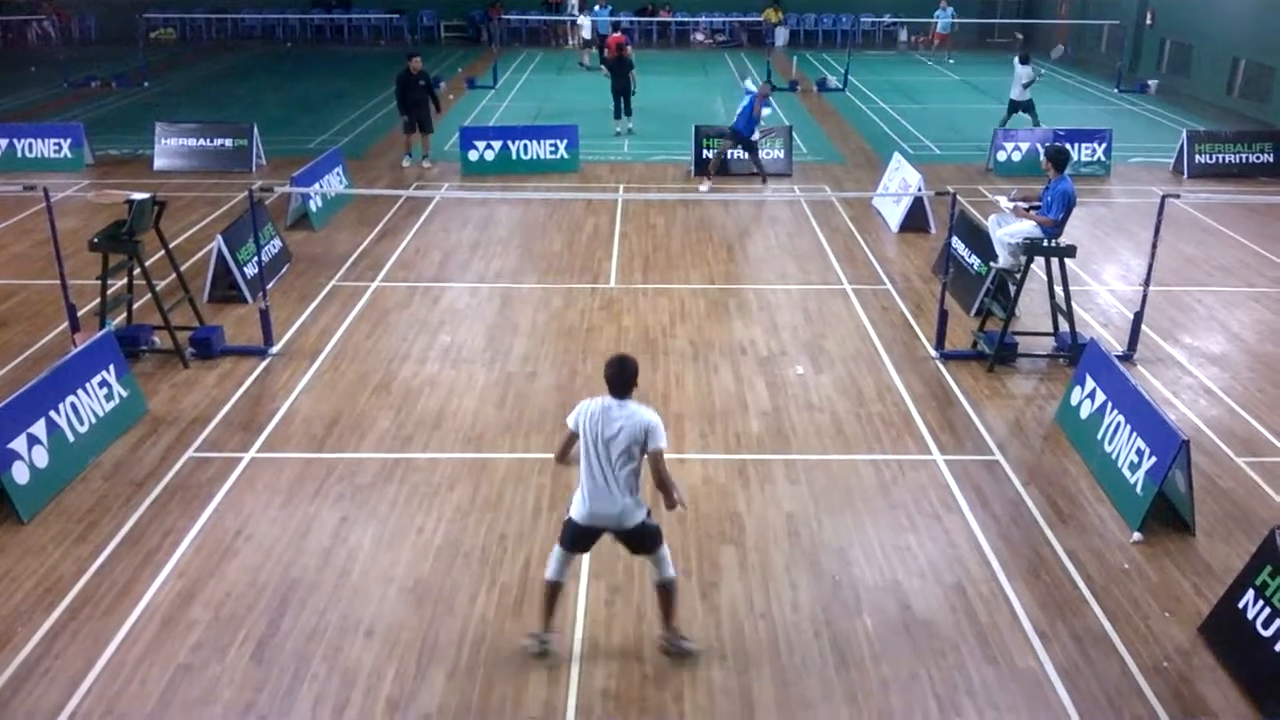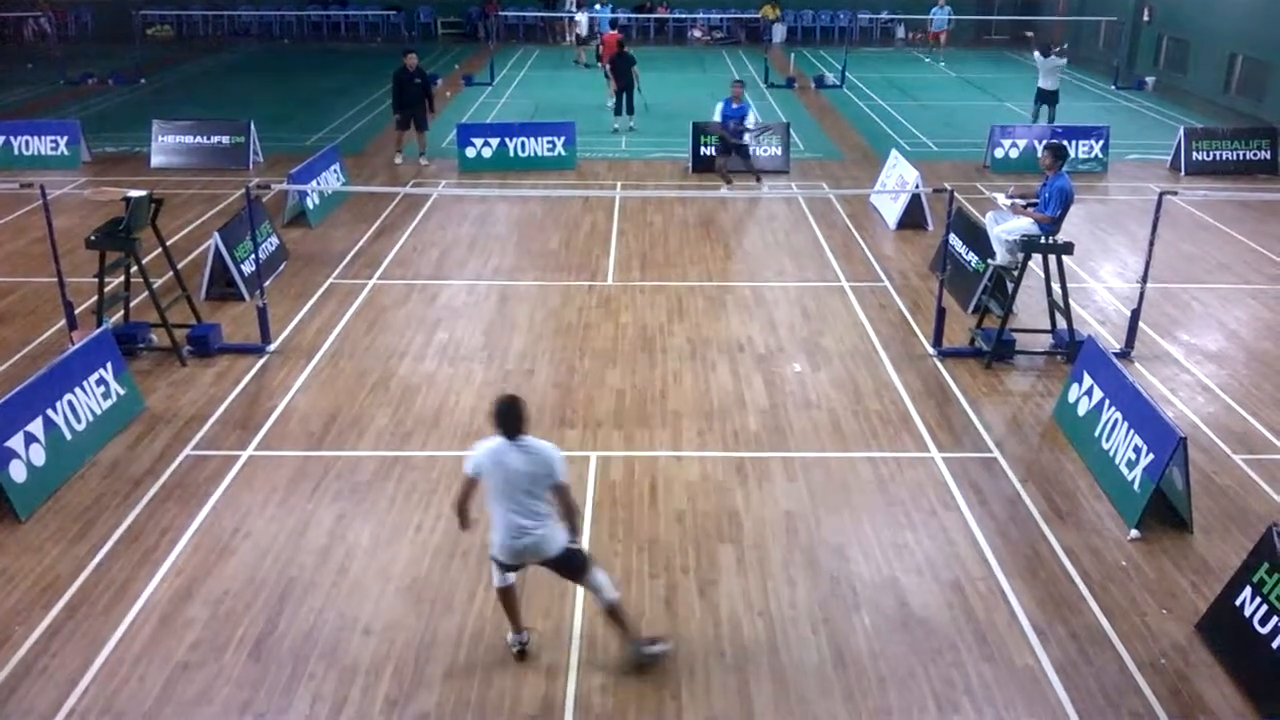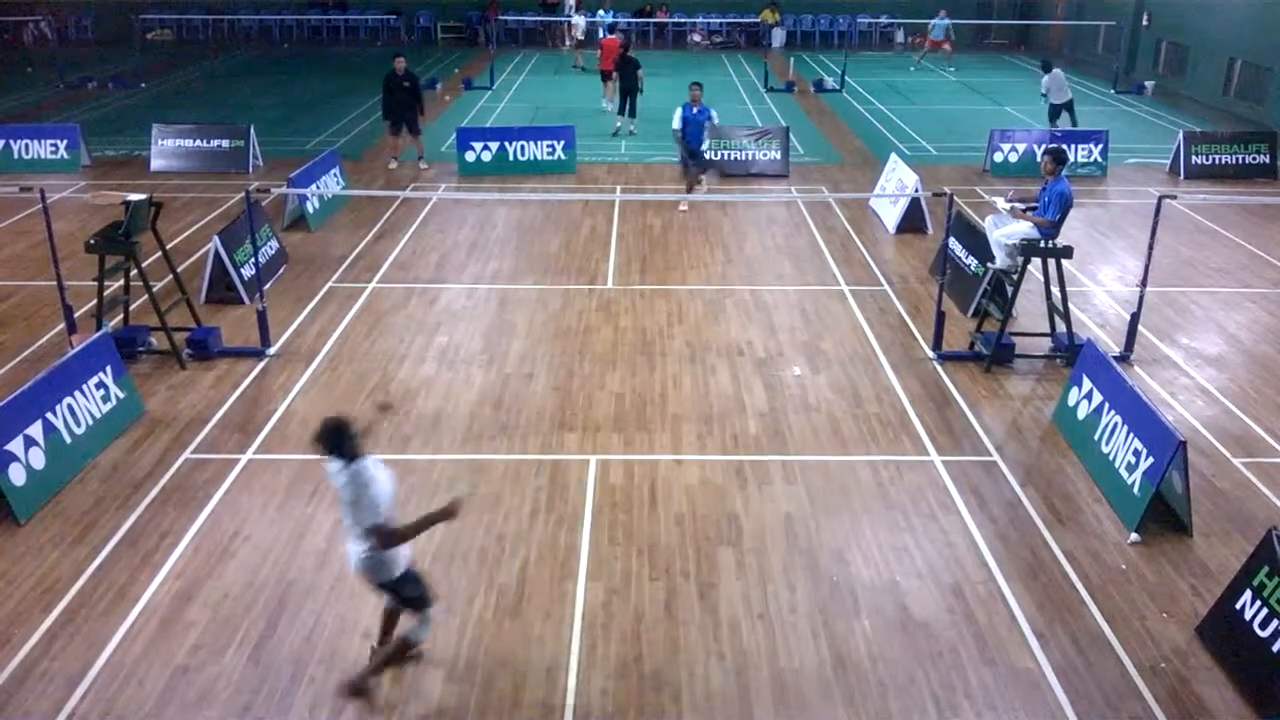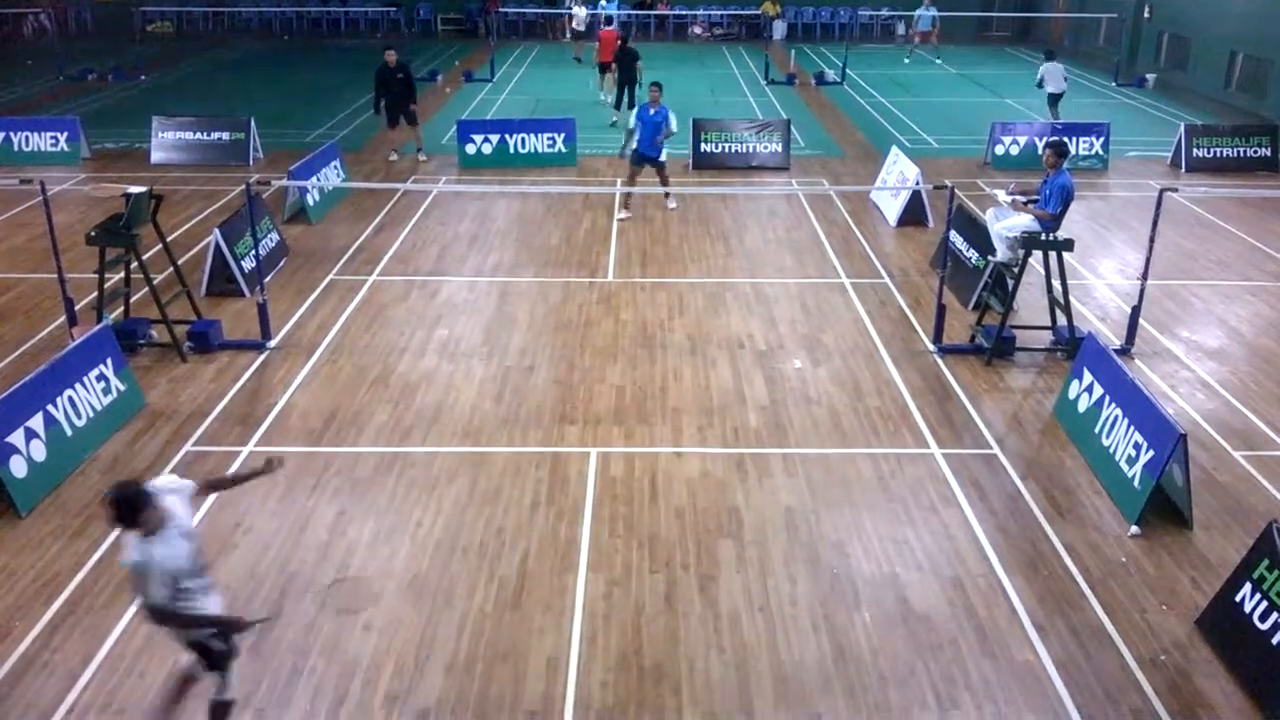
dt=0.4s
person 1, frame 1
left shoulder: (586, 409)
right shoulder: (648, 419)
left elbow: (561, 455)
right elbow: (659, 474)
left wrist: (570, 460)
right wrist: (672, 496)
left hip: (586, 512)
right hip: (628, 515)
left knee: (559, 563)
right knee: (662, 563)
left ankle: (543, 635)
right ankle: (671, 636)
person 1, frame 2
left shoulder: (482, 452)
right shoulder: (547, 453)
left elbow: (462, 500)
right elbow: (568, 506)
left wrist: (463, 519)
right wrist: (574, 529)
left hip: (507, 545)
right hip: (548, 543)
left knee: (501, 571)
right knee: (600, 586)
left ankle: (518, 637)
right ankle: (639, 645)
person 1, frame 3
left shoulder: (336, 462)
right shoulder: (367, 483)
right elbow: (385, 537)
right wrist: (435, 517)
left hip: (364, 554)
right hip: (383, 562)
left knee: (400, 596)
right knee: (426, 616)
left ankle: (381, 650)
right ankle: (362, 679)
person 1, frame 4
left shoulder: (164, 488)
right shoulder: (144, 558)
left elbow: (205, 486)
right elbow: (157, 613)
left wrist: (255, 472)
right wrist: (222, 622)
left hip: (202, 601)
right hip: (197, 620)
left knee: (206, 665)
right knee: (225, 680)
